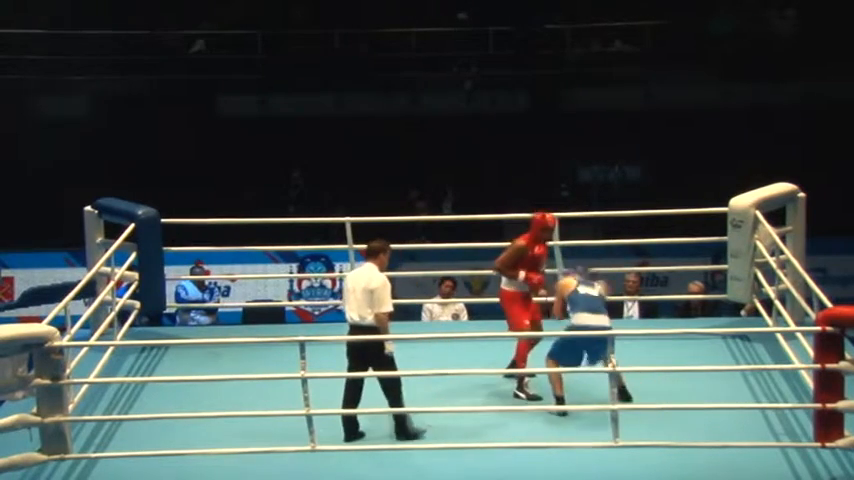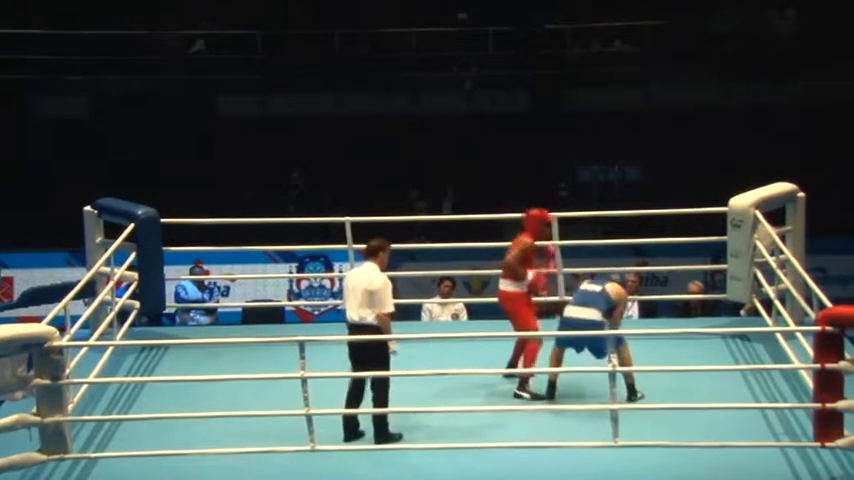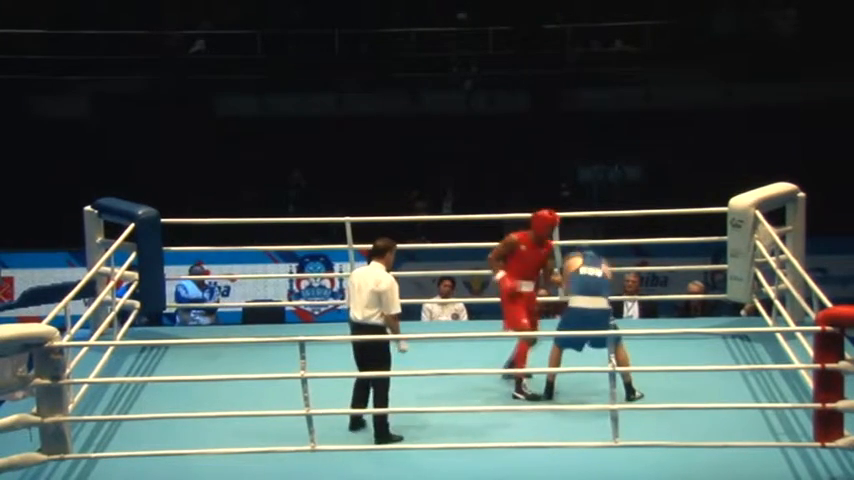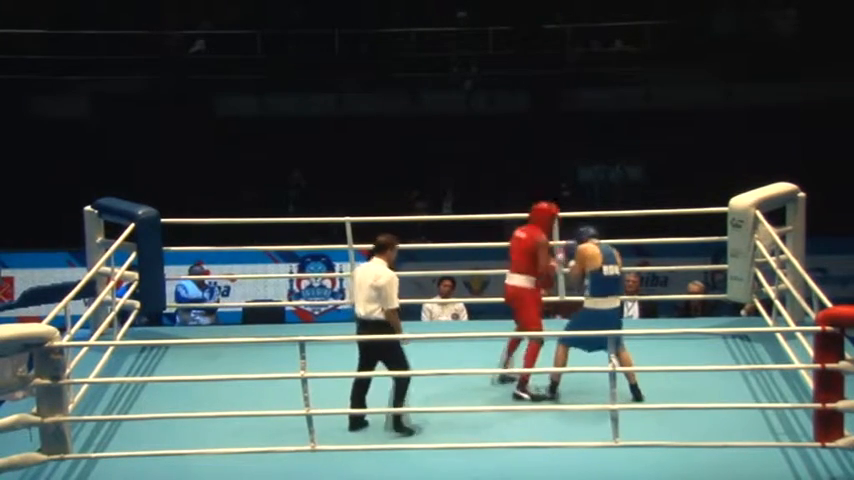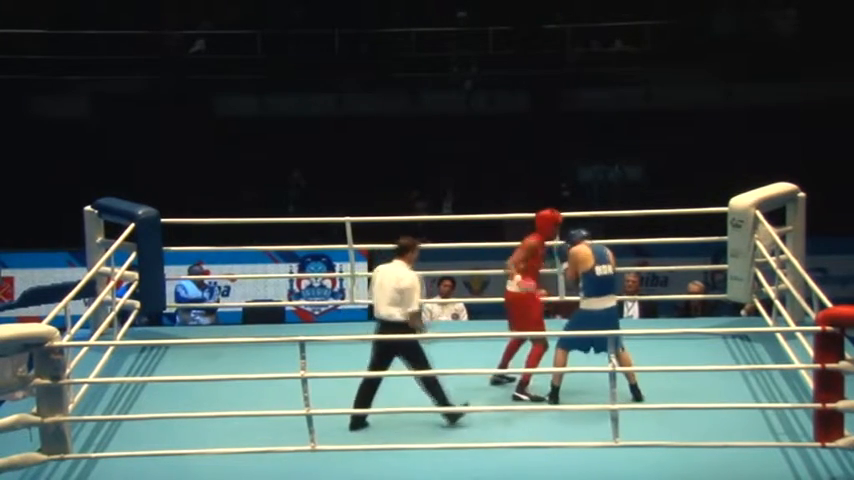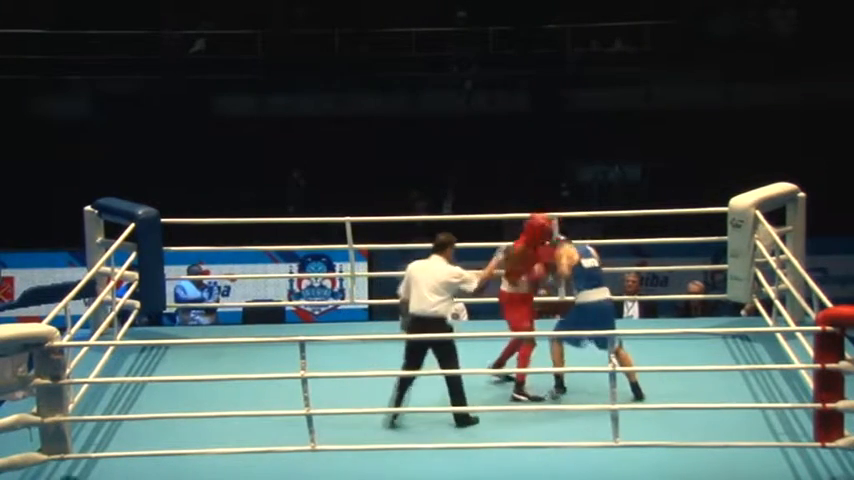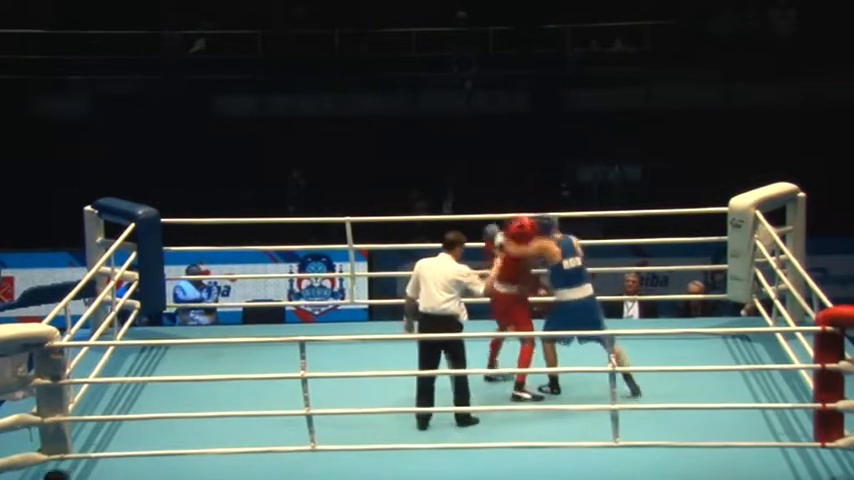
dt=0.3s
person 1, frame 1
left shoulder: (350, 276)
right shoulder: (379, 279)
left elbow: (347, 308)
right elbow: (382, 315)
right wrist: (387, 341)
left hip: (354, 334)
right hip: (372, 336)
left knee: (353, 383)
right knee: (391, 383)
left ankle: (350, 430)
right ankle: (403, 429)
person 1, frame 2
left shoulder: (350, 275)
right shoulder: (380, 279)
left elbow: (348, 306)
right elbow: (383, 316)
right wrist: (390, 340)
left hip: (354, 333)
right hip: (373, 335)
left knee: (357, 382)
right knee: (380, 386)
left ankle: (350, 430)
right ankle: (381, 433)
person 1, frame 3
left shoulder: (356, 274)
right shoulder: (386, 280)
left elbow: (351, 303)
right elbow: (391, 316)
right wrist: (399, 339)
left hip: (357, 331)
right hip: (375, 334)
left knee: (363, 377)
right knee: (380, 384)
left ankle: (356, 420)
right ankle: (381, 433)
person 1, frame 4
left shoulder: (360, 270)
right shoulder: (387, 275)
right elbow: (390, 310)
right wrist: (400, 332)
left hip: (363, 327)
right hip: (380, 329)
left knee: (363, 374)
right knee: (402, 373)
left ankle: (355, 419)
right ankle: (397, 420)
person 1, frame 5
left shoulder: (379, 271)
right shoulder: (410, 277)
right elbow: (412, 312)
right wrist: (424, 330)
left hip: (383, 329)
right hip: (403, 331)
left knee: (373, 375)
right knee: (424, 373)
left ankle: (357, 419)
right ankle: (450, 413)
person 1, frame 6
left shoulder: (414, 266)
right shoulder: (452, 272)
left elbow: (403, 297)
right elbow: (477, 282)
left wrist: (405, 318)
left hip: (416, 324)
right hip: (438, 326)
left knee: (409, 370)
right knee: (451, 371)
left ankle: (393, 412)
right ankle: (462, 416)
person 1, frame 7
left shoulder: (422, 264)
right shoulder: (460, 270)
left elbow: (410, 296)
right elbow: (482, 289)
left wrist: (409, 319)
left hip: (427, 322)
right hip: (449, 323)
left knee: (426, 371)
right knee: (458, 370)
left ankle: (423, 418)
right ankle: (463, 416)
person 2, frame 1
left shoulder: (540, 245)
right shoulder: (521, 244)
left elbow: (538, 272)
right elbow: (498, 266)
right wrist: (523, 276)
left hip: (524, 293)
right hip: (511, 294)
left knee: (537, 332)
right knee: (525, 334)
left ankle: (514, 367)
right ankle: (521, 386)
person 2, frame 2
left shoulder: (526, 241)
right shoulder: (526, 241)
right elbow: (509, 263)
right wrist: (532, 277)
left hip: (519, 292)
right hip: (512, 294)
left knee: (527, 332)
right knee: (534, 337)
left ankle: (512, 367)
right ankle: (522, 386)
person 2, frame 3
left shoulder: (548, 246)
right shoulder: (515, 239)
left elbow: (548, 276)
right elbow: (492, 257)
left wrist: (559, 279)
right wrist: (500, 276)
left hip: (529, 293)
right hip: (513, 293)
left knee: (531, 335)
right knee: (526, 334)
left ankle: (511, 367)
right ankle: (519, 387)
person 2, frame 4
left shoulder: (520, 231)
right shoulder: (540, 238)
right elbow: (544, 269)
left wrist: (548, 270)
right wrist: (550, 272)
left hip: (512, 285)
right hip: (524, 289)
left knee: (522, 329)
right knee: (536, 337)
left ankle: (504, 371)
right ankle: (522, 387)
person 2, frame 5
left shoulder: (533, 241)
right shoulder: (534, 242)
right elbow: (512, 263)
right wrist: (520, 280)
left hip: (514, 293)
right hip: (524, 295)
left knee: (520, 336)
right knee: (540, 342)
left ankle: (500, 373)
right ankle: (521, 389)
person 2, frame 6
left shoulder: (537, 245)
right shoulder: (519, 248)
right elbow: (511, 277)
right wrist: (529, 278)
left hip: (524, 293)
right hip: (514, 296)
left knee: (522, 336)
right knee: (528, 340)
left ankle: (497, 366)
right ankle: (519, 390)
person 2, frame 7
left shoulder: (497, 239)
right shoulder: (518, 255)
left hip: (496, 292)
right hip: (511, 296)
left knee: (503, 328)
right knee: (528, 341)
left ankle: (490, 369)
right ankle: (520, 388)
person 3, frame 1
left shoulder: (564, 283)
right shoulder: (601, 286)
left elbow: (557, 314)
left hip: (578, 328)
right hip: (603, 328)
left knee: (552, 360)
right knee: (606, 356)
left ankle: (560, 402)
right ankle: (623, 393)
person 3, frame 2
left shoulder: (586, 282)
right shoulder: (619, 291)
right elbow: (615, 323)
left hip: (569, 320)
right hip: (593, 323)
left knee: (558, 347)
right knee: (621, 346)
left ankle: (550, 391)
right ankle: (632, 392)
person 3, frame 3
left shoulder: (572, 260)
right shoulder: (604, 265)
left elbow: (566, 288)
left hip: (577, 311)
right hip: (601, 310)
left knee: (558, 346)
right knee: (617, 345)
left ankle: (548, 391)
right ankle: (630, 390)
person 3, frame 4
left shoulder: (583, 249)
right shoulder: (614, 251)
left elbow: (576, 279)
left wrist: (573, 261)
left hip: (592, 310)
right hip: (613, 308)
left knee: (564, 344)
right knee: (619, 349)
left ankle: (553, 388)
right ankle: (636, 391)
person 3, frame 5
left shoulder: (576, 252)
right shoulder: (607, 251)
left elbow: (571, 280)
left wrist: (568, 266)
left hip: (588, 311)
right hip: (610, 309)
left knee: (562, 347)
right knee: (618, 349)
left ankle: (554, 394)
right ankle: (636, 391)
person 3, frame 6
left shoulder: (561, 250)
right shoulder: (589, 249)
left elbow: (564, 273)
left wrist: (556, 266)
left hip: (585, 304)
right hip: (605, 301)
left knee: (556, 339)
right knee: (616, 347)
left ankle: (559, 384)
right ankle: (637, 390)
person 3, frame 7
left shoulder: (544, 244)
right shoulder: (573, 241)
left elbow: (515, 251)
left hip: (567, 302)
right hip: (588, 298)
left knee: (548, 340)
right knee: (608, 341)
left ankle: (554, 384)
right ankle: (630, 382)
